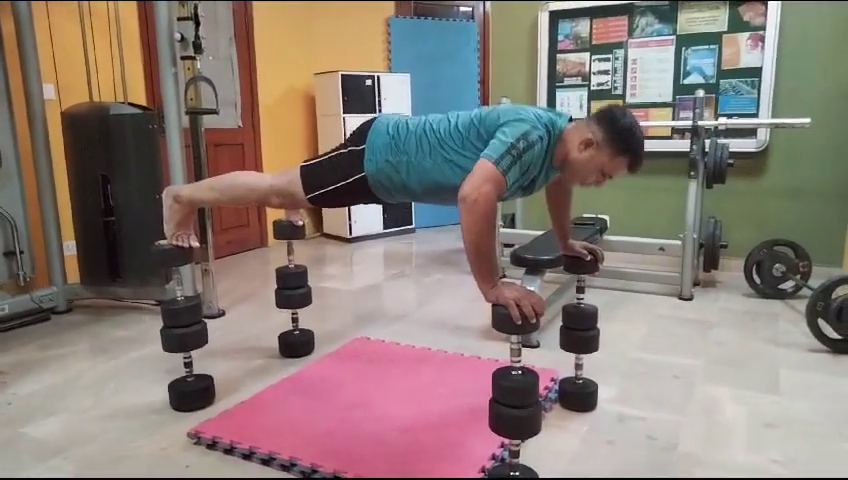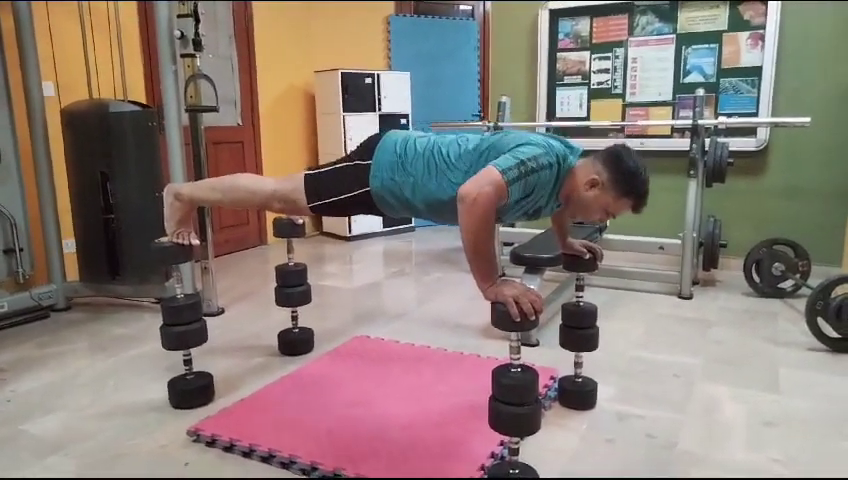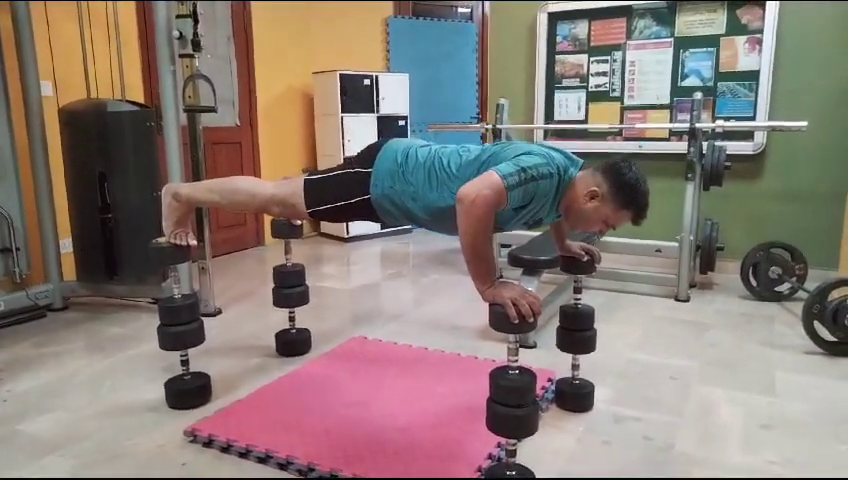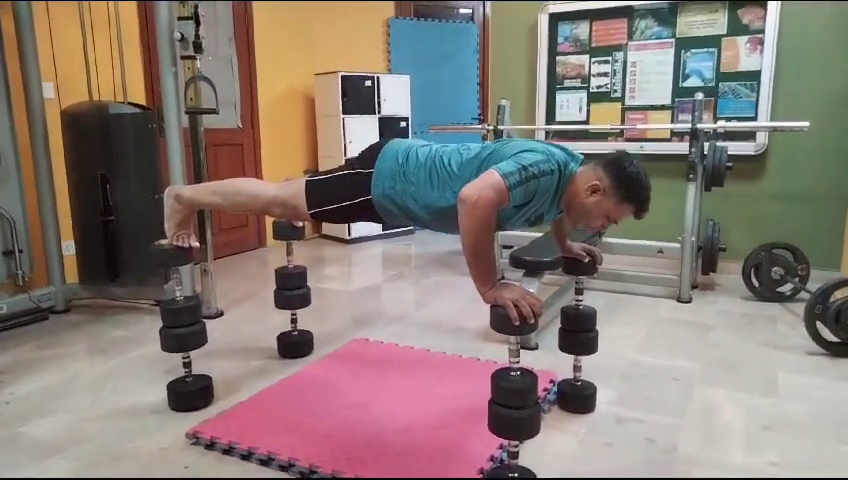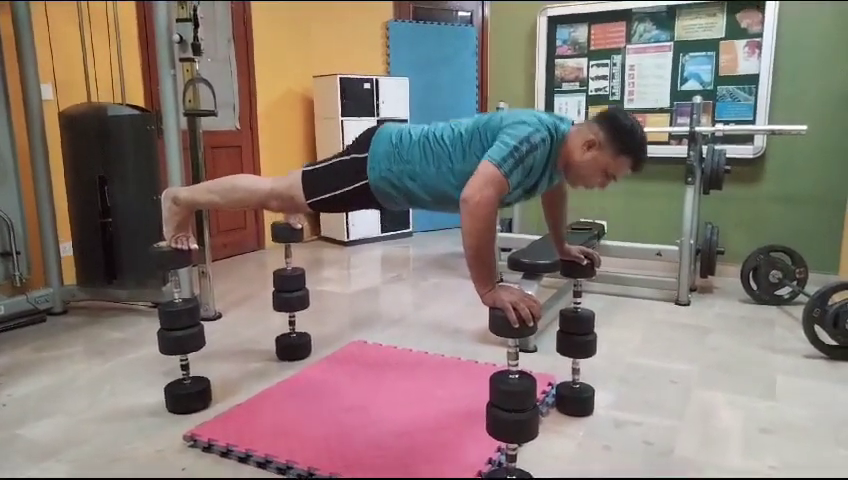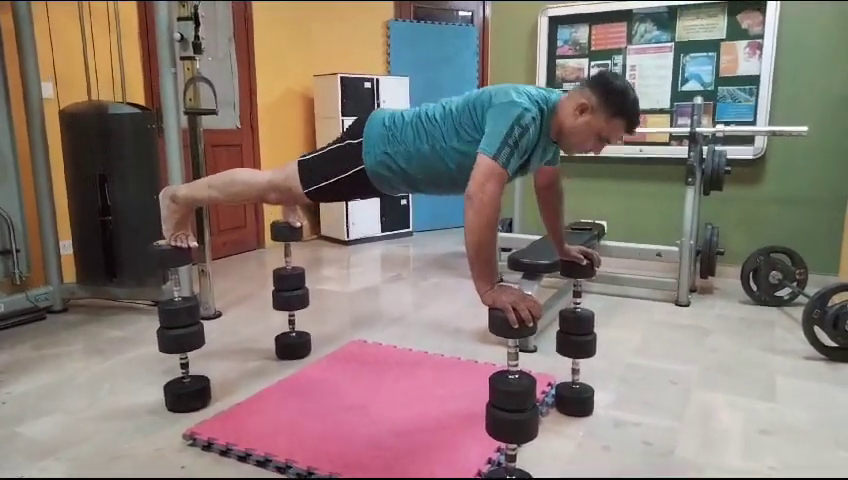
dt=0.3s
person 1, frame 1
left shoulder: (563, 138)
right shoulder: (533, 136)
left elbow: (554, 182)
right elbow: (474, 196)
left wrist: (566, 242)
right wrist: (491, 286)
left hip: (394, 162)
right hip: (380, 155)
right knee: (278, 187)
right ankle: (182, 196)
person 1, frame 2
left shoulder: (570, 162)
right shoulder: (541, 160)
right elbow: (473, 197)
left wrist: (565, 241)
right wrist: (492, 285)
left hip: (400, 164)
right hip: (385, 171)
right knee: (281, 195)
right ankle: (183, 194)
person 1, frame 3
left shoulder: (572, 172)
right shoulder: (543, 173)
right elbow: (473, 199)
left wrist: (562, 243)
right wrist: (490, 286)
left hip: (407, 165)
right hip: (386, 177)
right knee: (278, 198)
right ankle: (181, 195)
person 1, frame 4
left shoulder: (572, 168)
right shoulder: (543, 169)
right elbow: (474, 199)
left wrist: (564, 245)
right wrist: (491, 287)
left hip: (407, 168)
right hip: (386, 179)
right knee: (280, 200)
right ankle: (183, 197)
person 1, frame 5
left shoulder: (562, 143)
right shoulder: (533, 136)
left elbow: (551, 189)
right elbow: (475, 199)
left wrist: (562, 247)
right wrist: (489, 289)
left hip: (397, 170)
right hip: (381, 164)
right knee: (280, 191)
right ankle: (181, 199)
person 1, frame 6
left shoulder: (554, 122)
right shoulder: (523, 112)
left elbow: (547, 183)
right elbow: (480, 194)
left wrist: (561, 247)
right wrist: (489, 287)
left hip: (391, 158)
right hip: (376, 149)
right knee: (276, 185)
right ankle: (180, 196)
